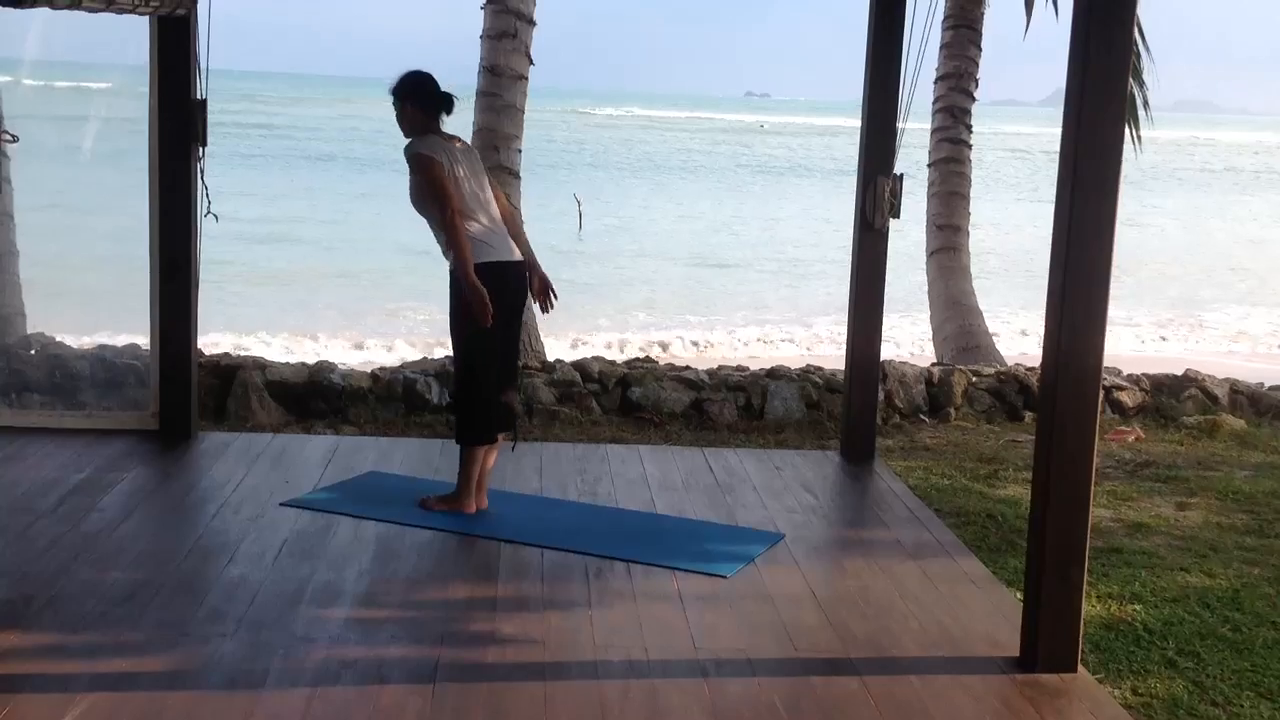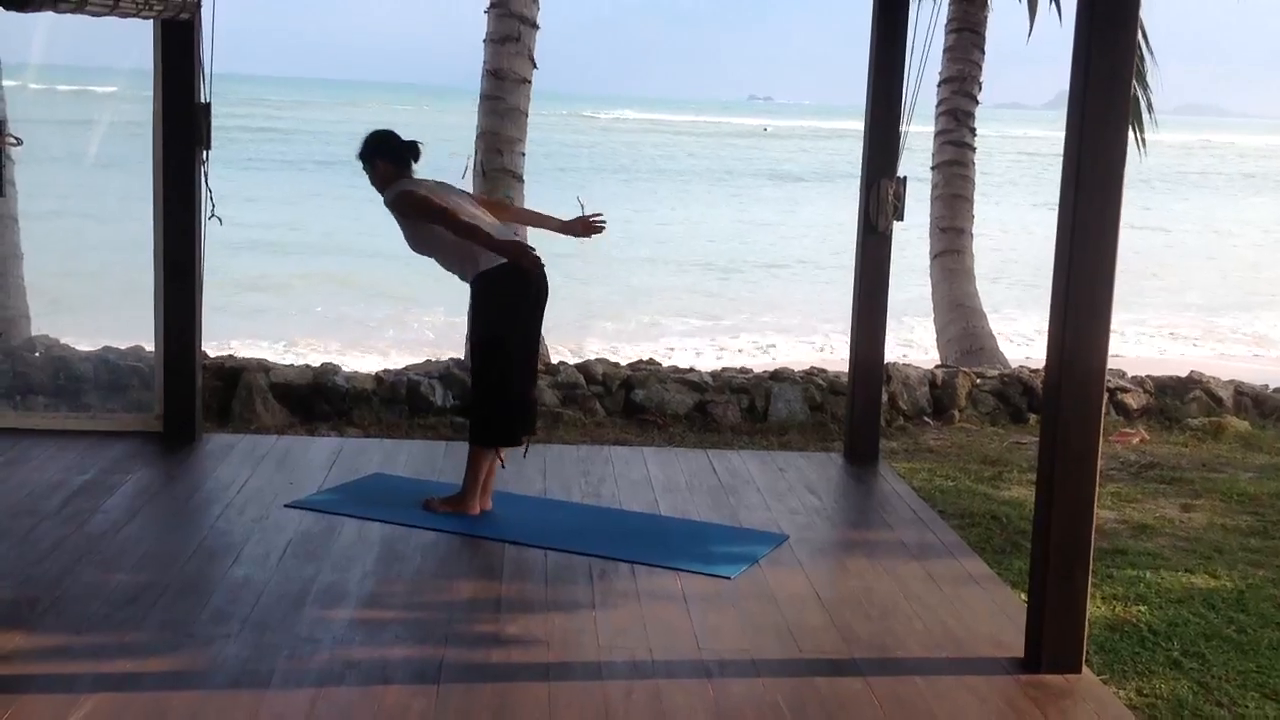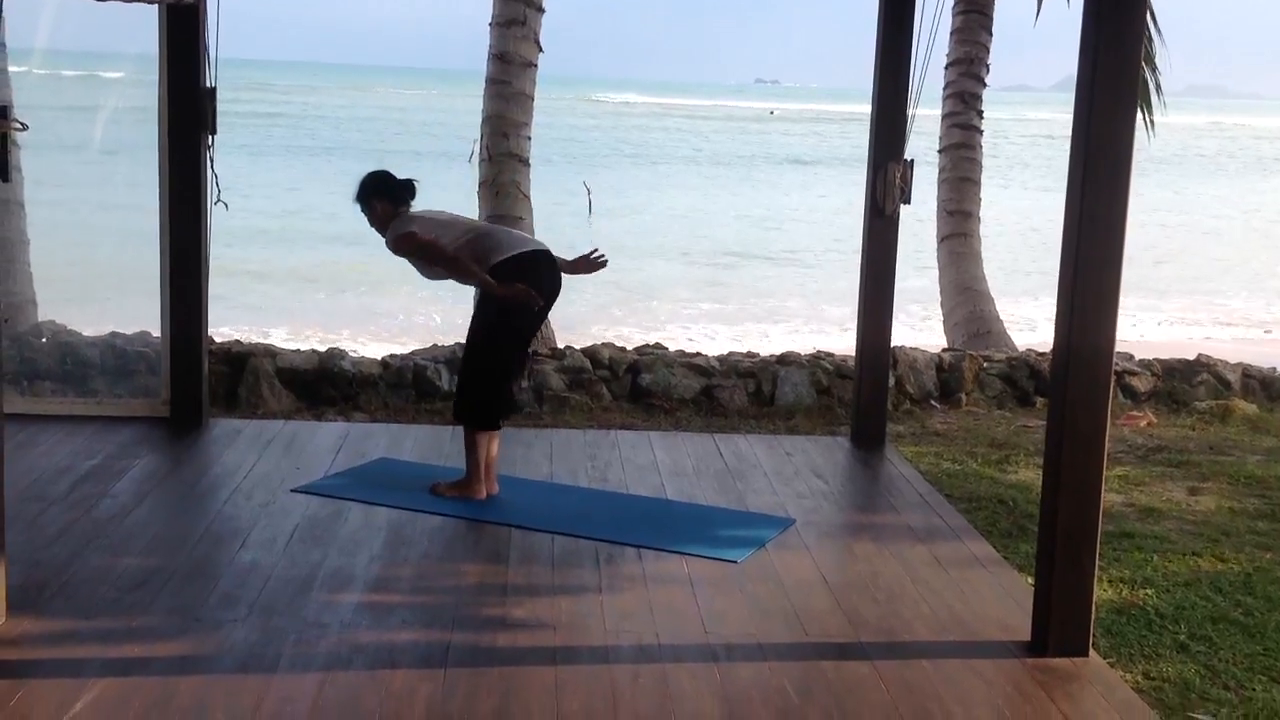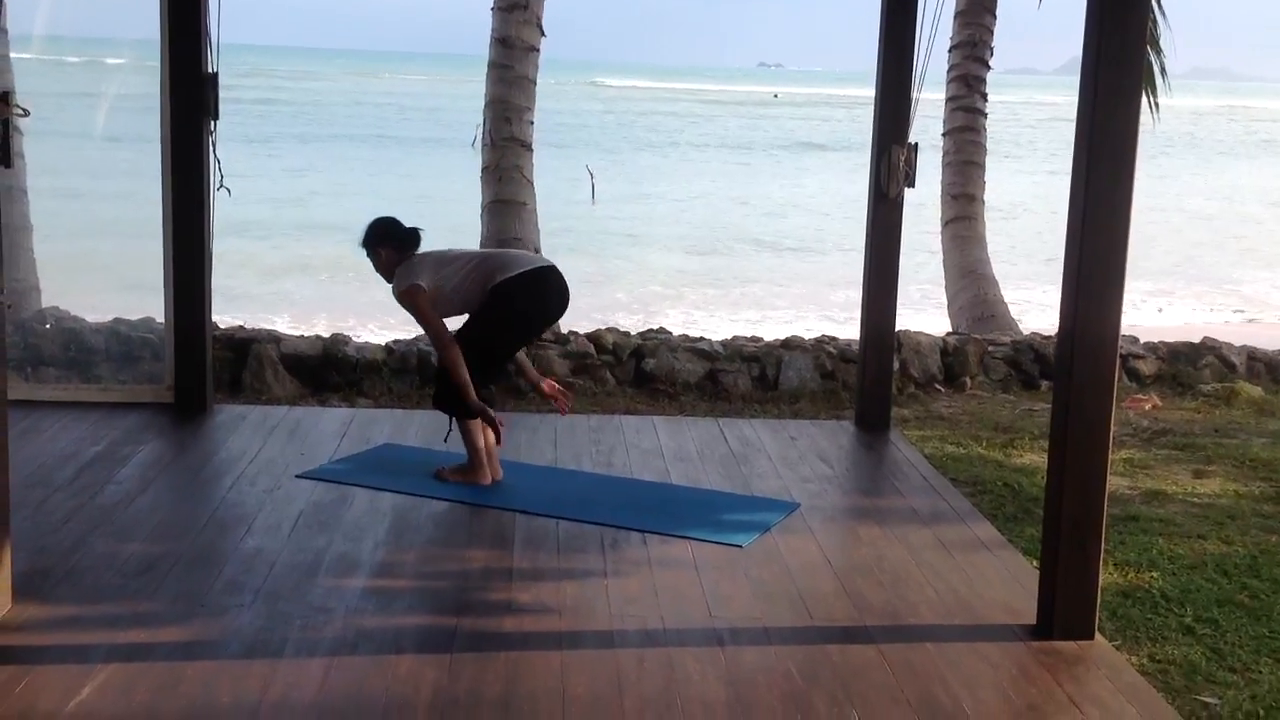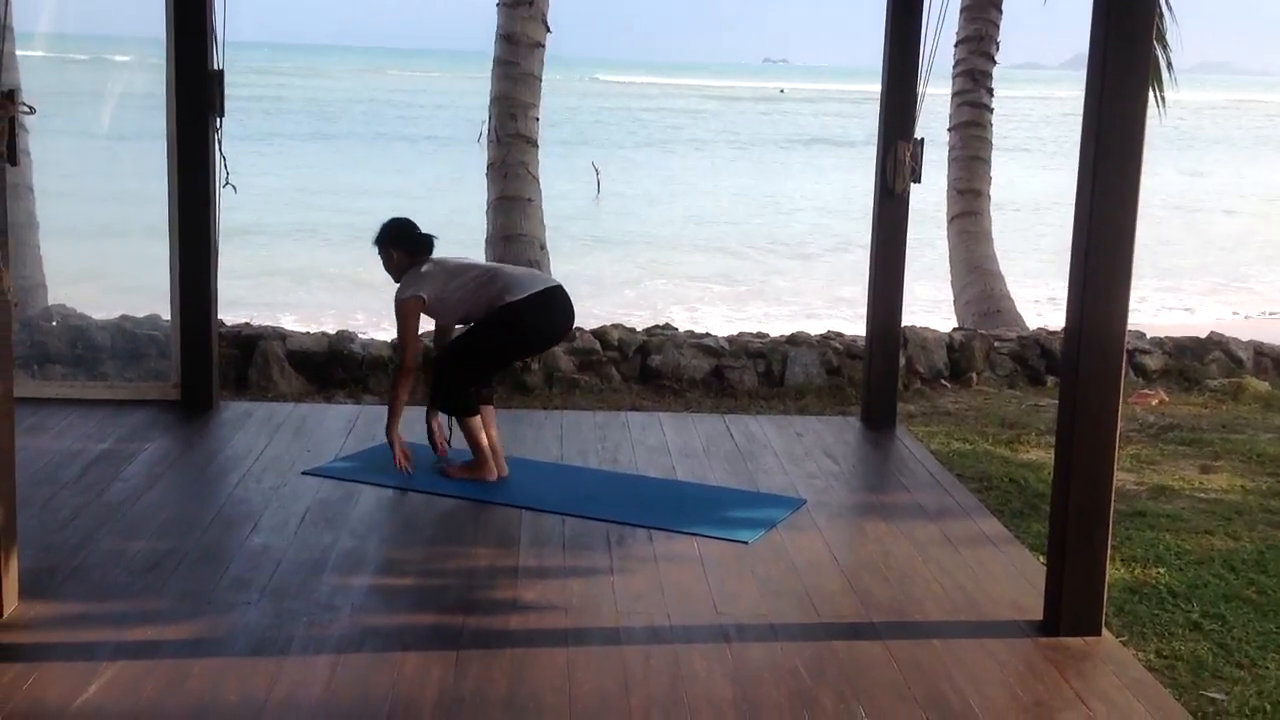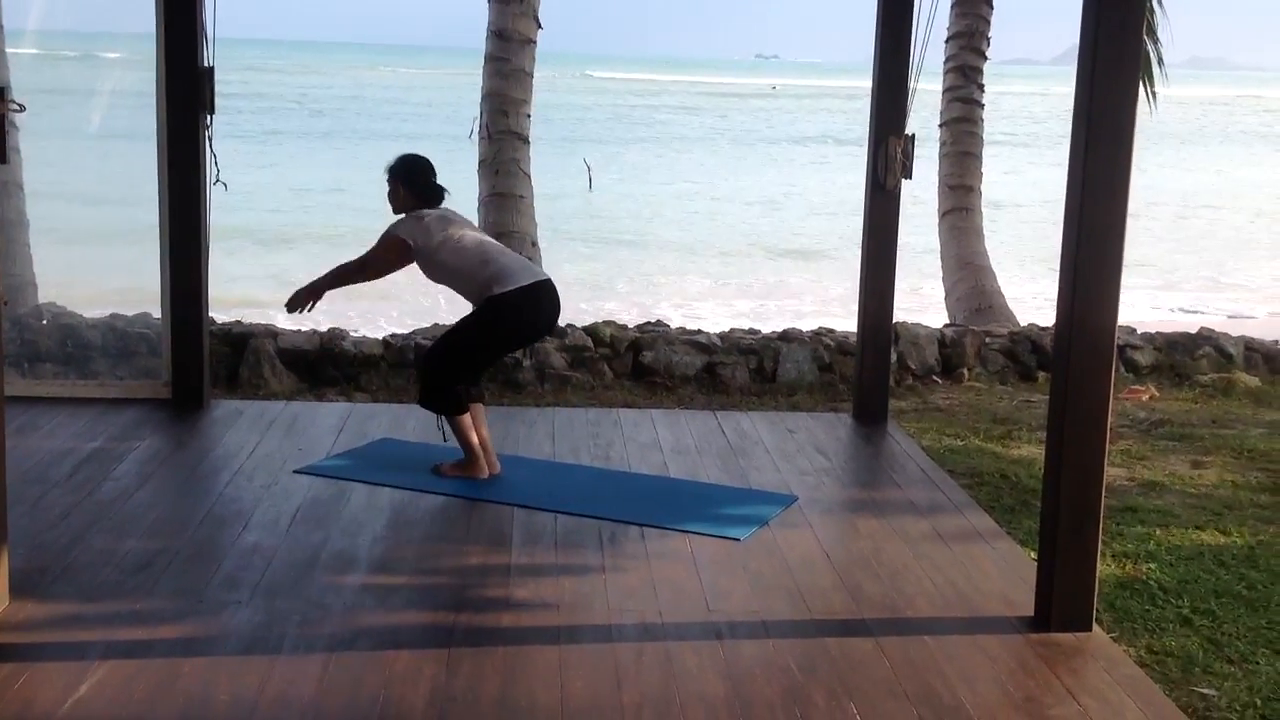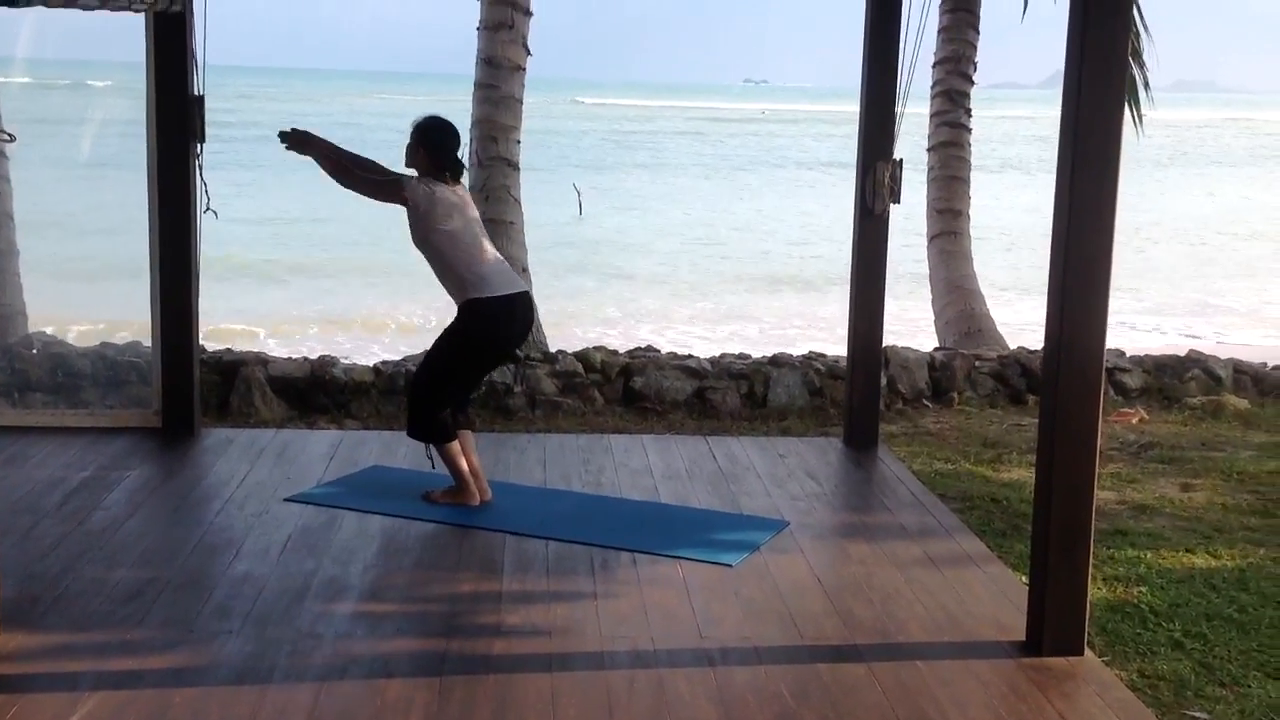
dt=0.4s
person 1, frame 1
left shoulder: (421, 150)
right shoulder: (461, 148)
left elbow: (451, 215)
right elbow: (506, 212)
left wrist: (470, 280)
right wrist: (534, 266)
left hip: (483, 274)
right hip: (512, 270)
left knee: (476, 383)
right knee: (498, 382)
left ankle: (464, 496)
right ankle: (478, 491)
person 1, frame 2
left shoulder: (398, 195)
right shoulder: (434, 188)
left elbow: (451, 222)
right elbow: (502, 208)
left wrist: (500, 248)
right wrist: (565, 227)
left hip: (500, 282)
right hip: (528, 275)
left knee: (492, 391)
right knee: (509, 386)
left ankle: (469, 497)
right ankle: (482, 493)
person 1, frame 3
left shoulder: (398, 235)
right shoulder: (429, 220)
left elbow: (449, 259)
left wrist: (498, 290)
right wrist: (566, 266)
left hip: (513, 271)
right hip: (541, 266)
left knee: (478, 378)
right knee: (497, 374)
left ankle: (473, 483)
right ankle: (487, 477)
person 1, frame 4
left shoulder: (406, 283)
right shoulder: (430, 263)
left elbow: (445, 343)
right elbow: (496, 331)
left wrist: (474, 403)
right wrist: (533, 377)
left hip: (523, 289)
right hip: (550, 283)
left knee: (456, 372)
right knee: (475, 367)
left ankle: (477, 468)
right ankle: (490, 464)
person 1, frame 5
left shoulder: (409, 290)
right shoulder: (440, 271)
left elbow: (408, 366)
right elbow: (444, 345)
left wrist: (392, 431)
right wrist: (433, 416)
left hip: (530, 310)
right hip: (556, 304)
left knee: (448, 373)
right knee: (470, 365)
left ankle: (483, 465)
right ankle: (495, 459)
person 1, frame 6
left shoulder: (410, 227)
right shoulder: (441, 218)
left elbow: (360, 267)
right elbow: (380, 266)
left wrist: (313, 288)
right wrist: (324, 286)
left hip: (516, 305)
right hip: (542, 298)
left knee: (437, 367)
right knee: (458, 364)
left ankle: (475, 463)
right ankle: (486, 458)
person 1, frame 7
left shoulder: (421, 192)
right shoulder: (452, 187)
left elbow: (354, 179)
right elbow: (376, 173)
left wrist: (312, 149)
right wrist: (320, 146)
left hip: (490, 311)
right hip: (517, 306)
left knee: (427, 392)
right knee: (449, 390)
left ankle: (466, 489)
right ankle: (477, 483)
